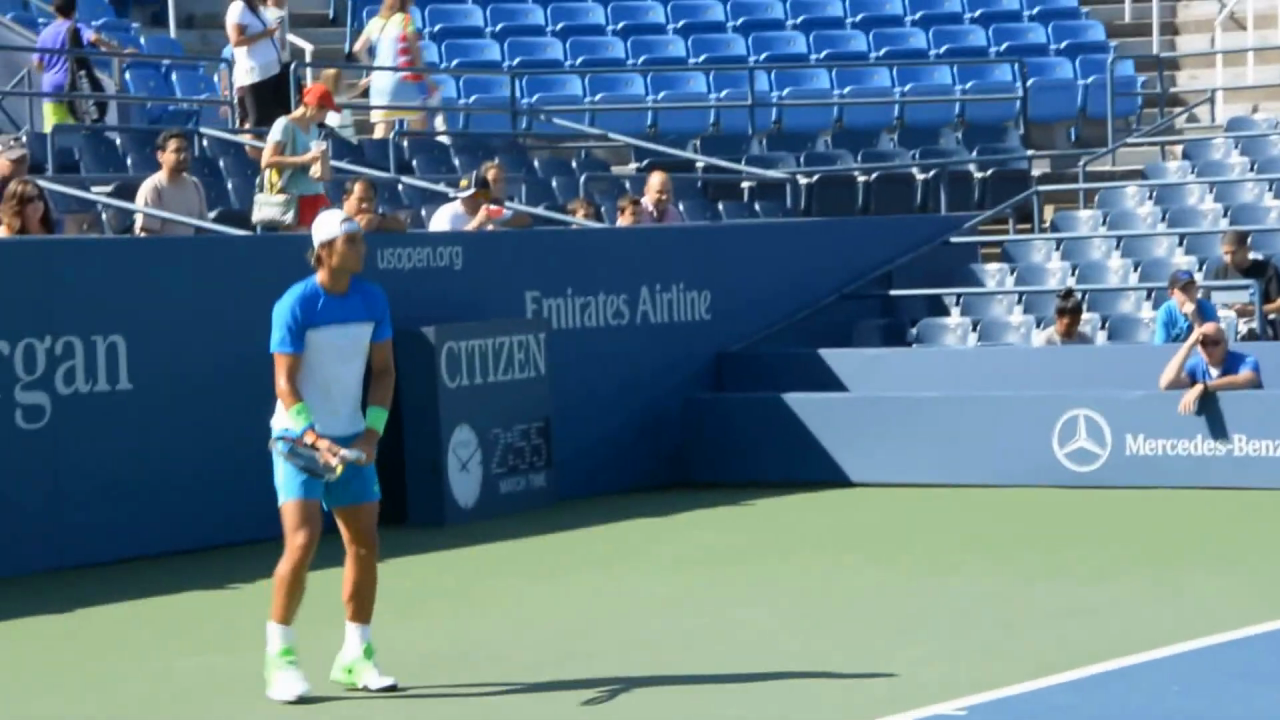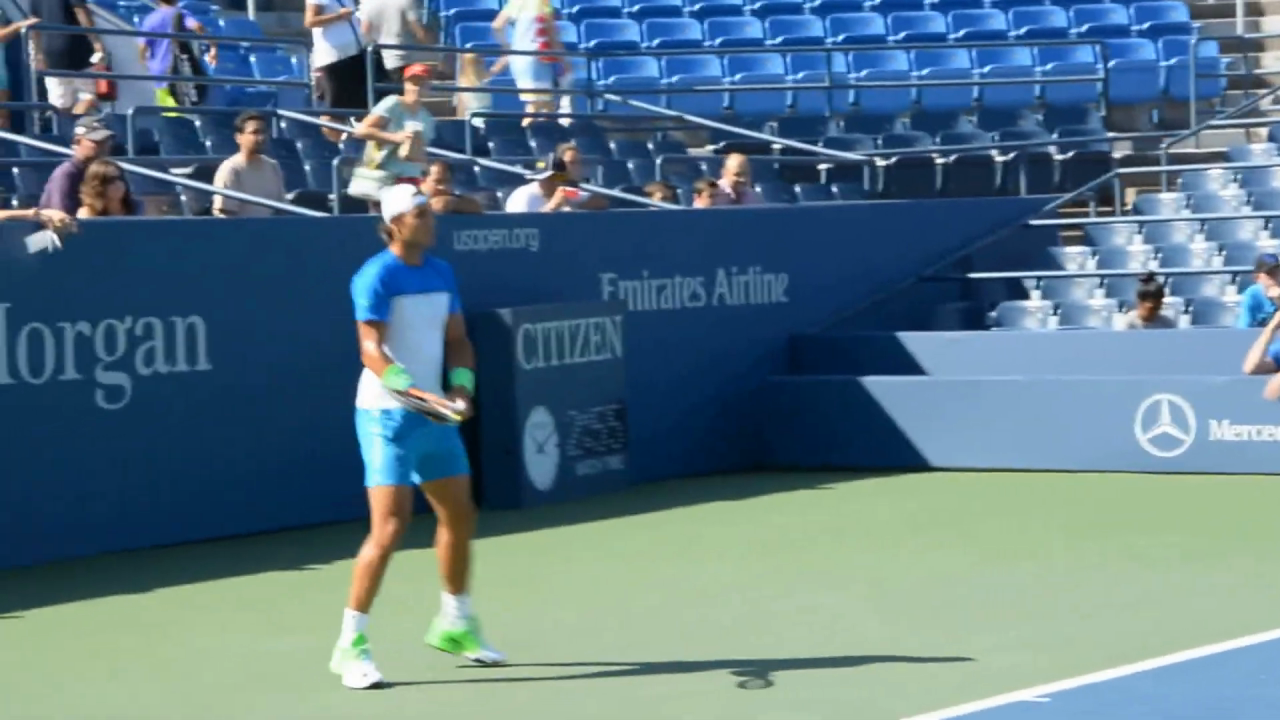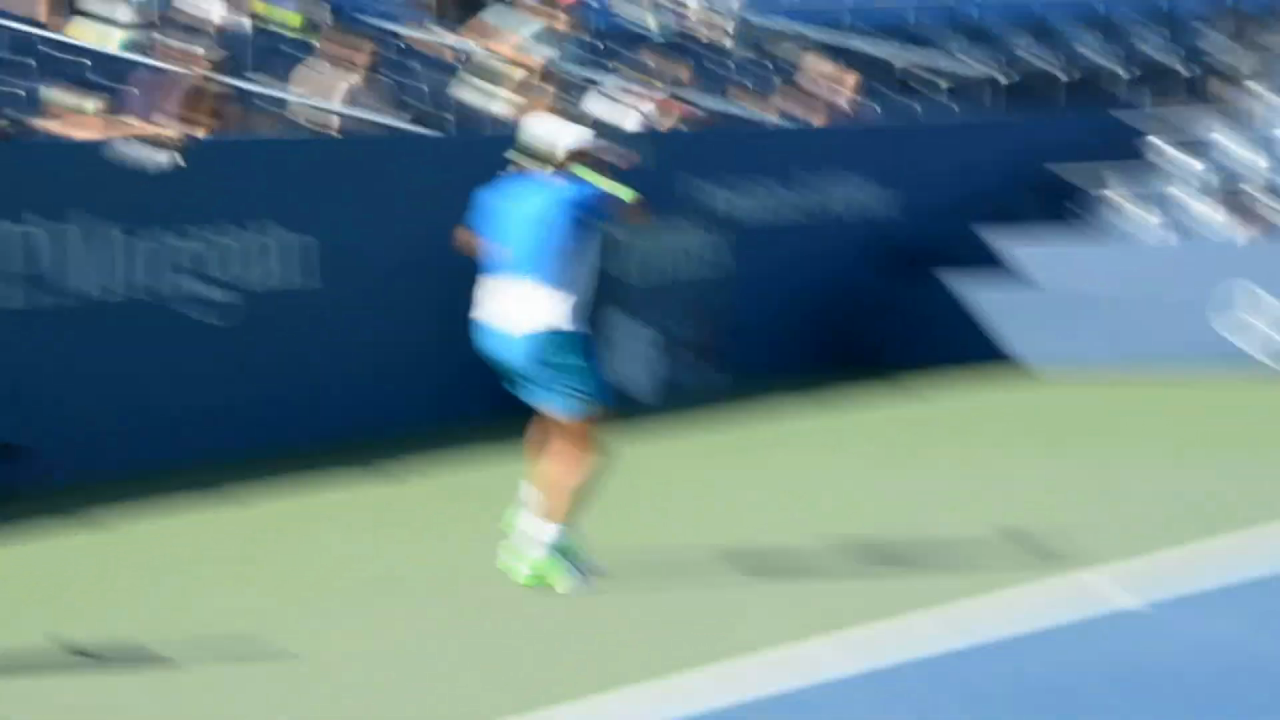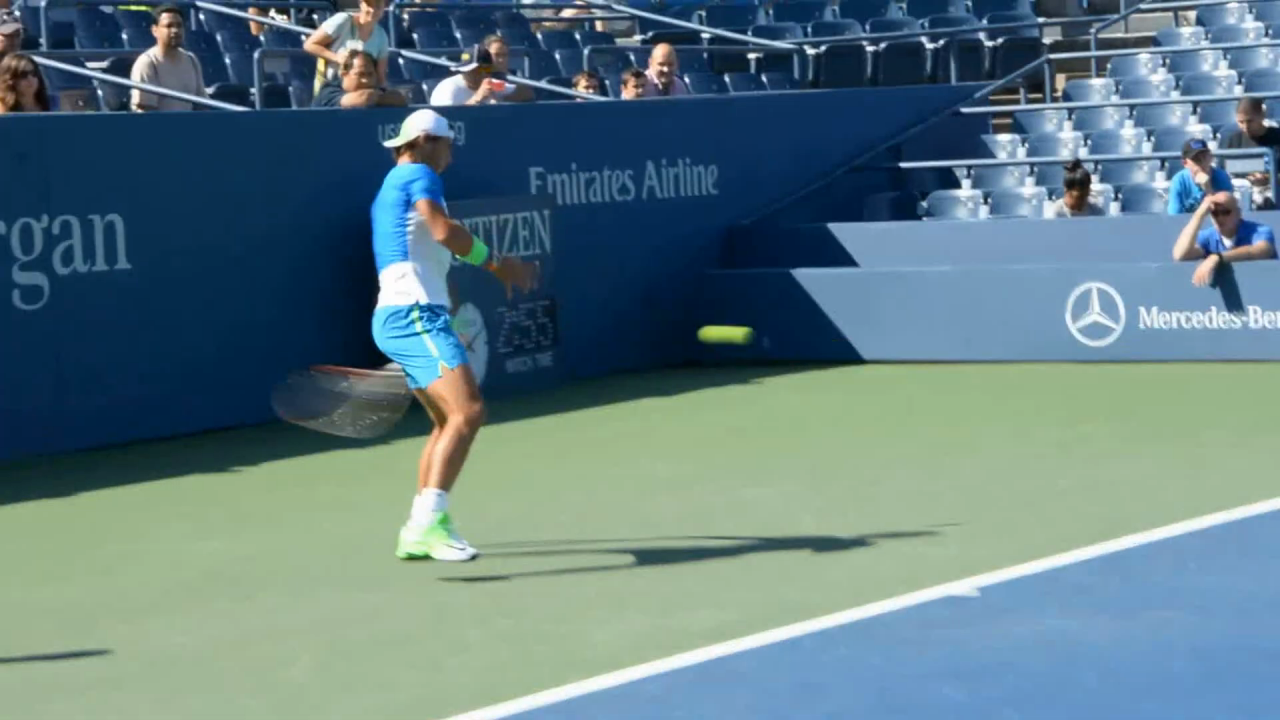
dt=0.5s
person 1, frame 1
left shoulder: (372, 297)
right shoulder: (294, 304)
left elbow: (383, 369)
right elbow: (285, 385)
left wrist: (373, 431)
right wrist: (316, 440)
left hip: (352, 440)
right hip: (299, 440)
left knee: (364, 548)
right knee: (301, 545)
left ankle: (355, 656)
right ankle: (281, 656)
person 1, frame 2
left shoulder: (441, 272)
right shoulder: (374, 277)
left elbow: (458, 342)
right elbow: (372, 353)
left wrist: (460, 388)
right wrist: (418, 392)
left hip: (434, 418)
right hip: (387, 417)
left knee: (459, 519)
right knee: (388, 531)
left ankle: (455, 625)
right ankle: (350, 644)
person 1, frame 3
left shoulder: (497, 195)
right shoulder: (577, 194)
left elbow: (473, 243)
right elbow: (614, 209)
left hip: (496, 328)
right hip: (548, 335)
left knee: (555, 423)
right knee: (581, 446)
left ankle: (535, 531)
right ankle: (541, 548)
person 1, frame 4
left shoulder: (408, 185)
right shoulder: (416, 178)
right elbow: (446, 234)
right wrist: (494, 260)
left hip: (421, 315)
right hip: (414, 316)
left knee: (450, 420)
right knee: (467, 414)
left ankle: (424, 526)
right ankle: (429, 524)
